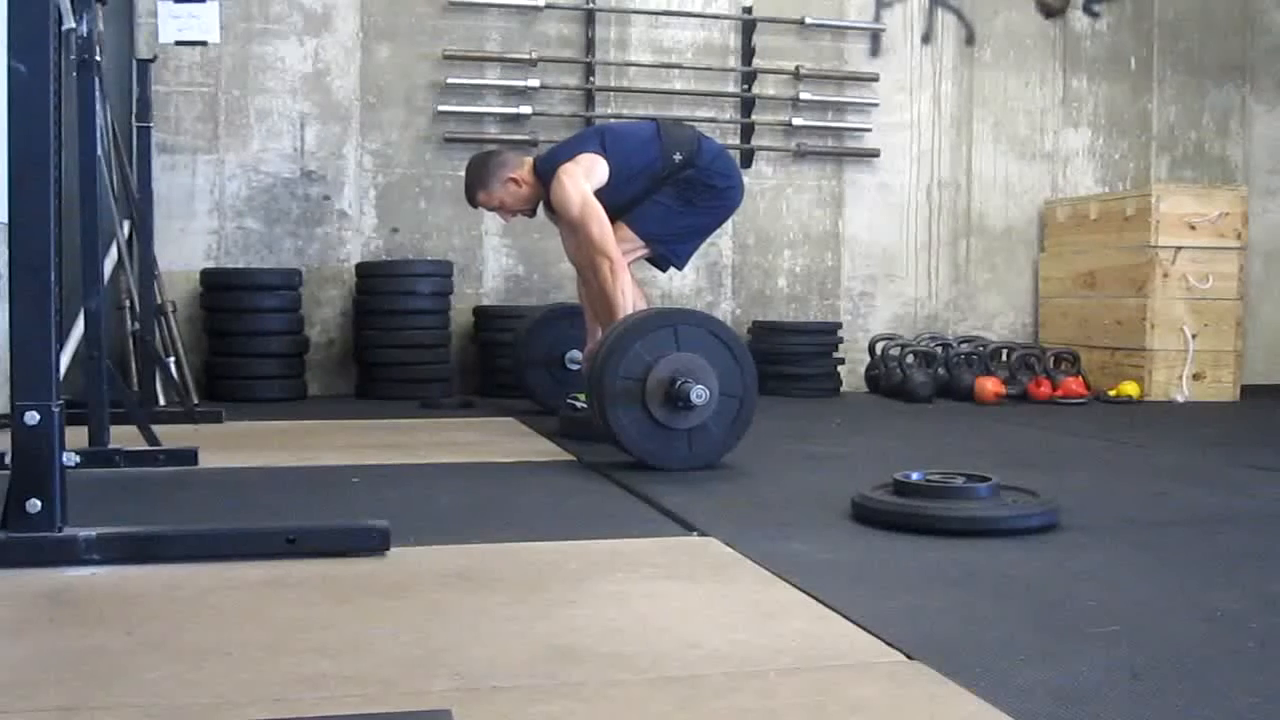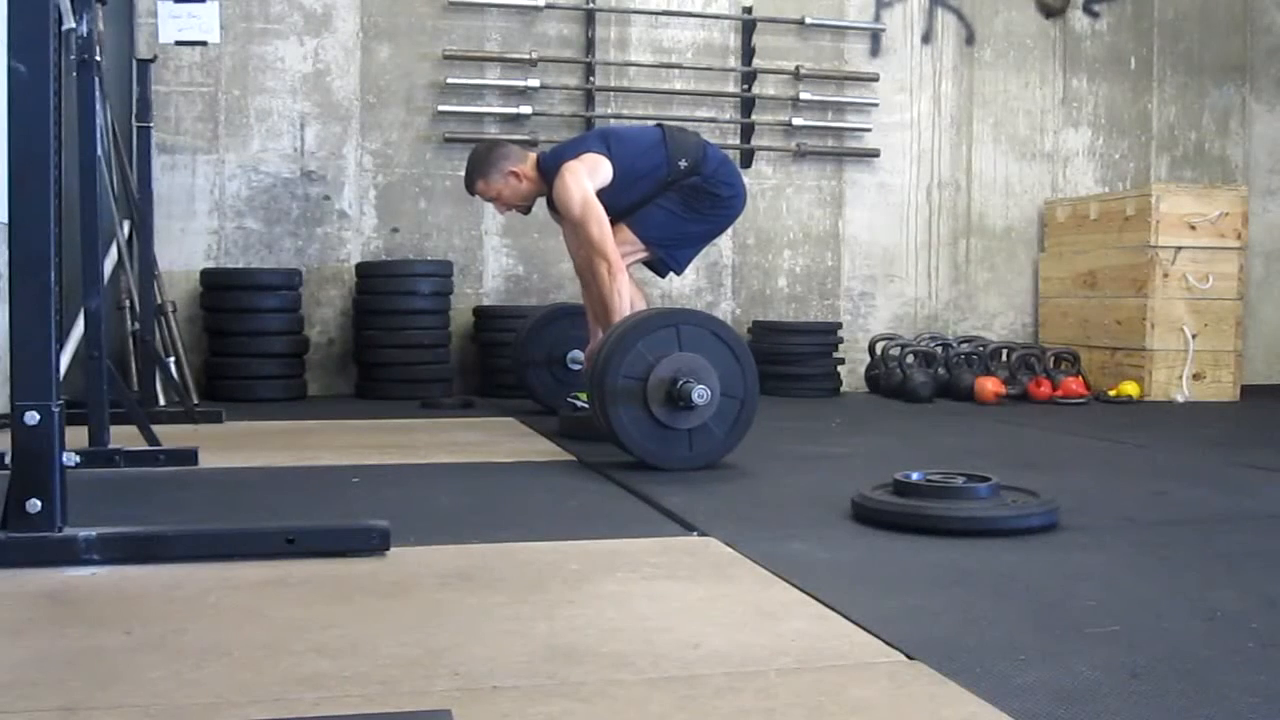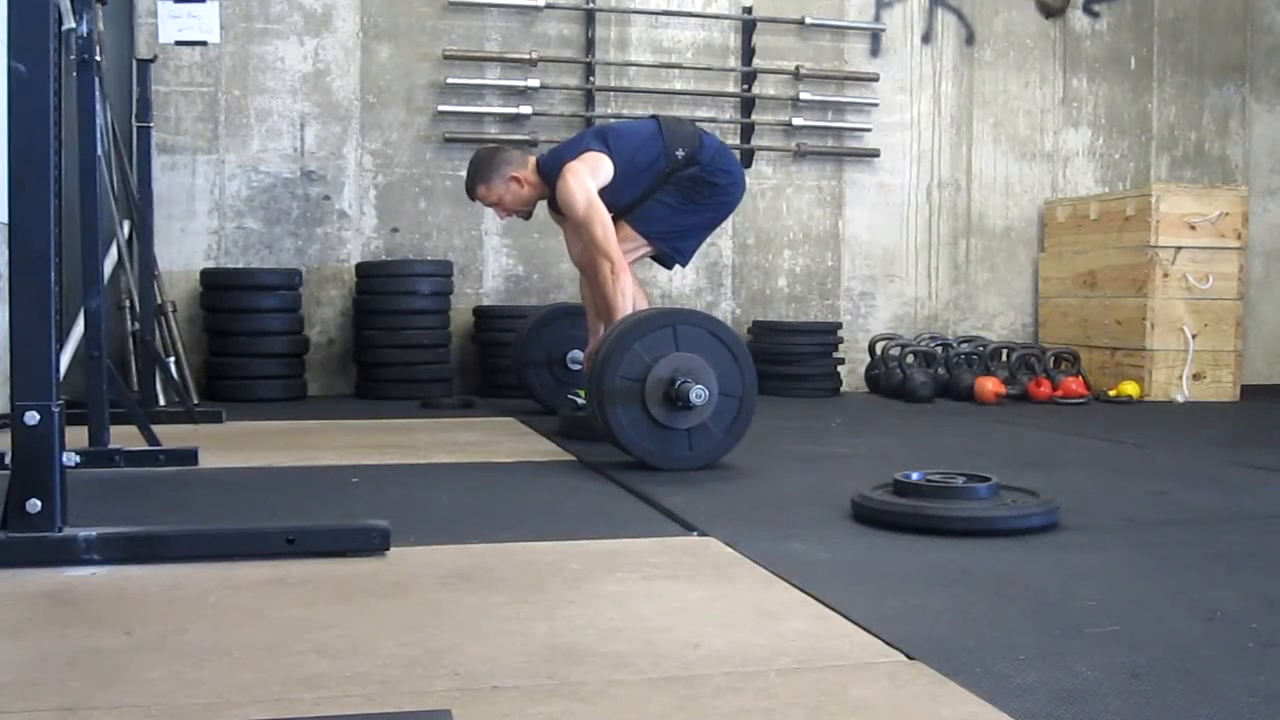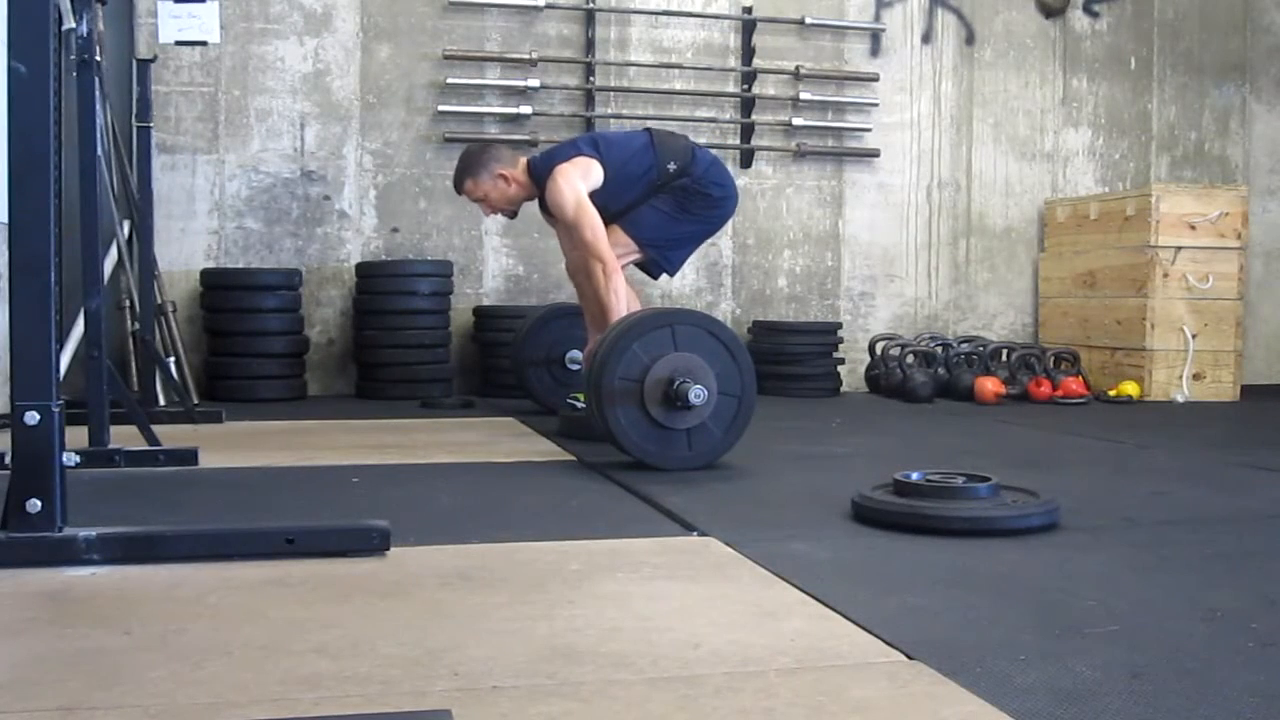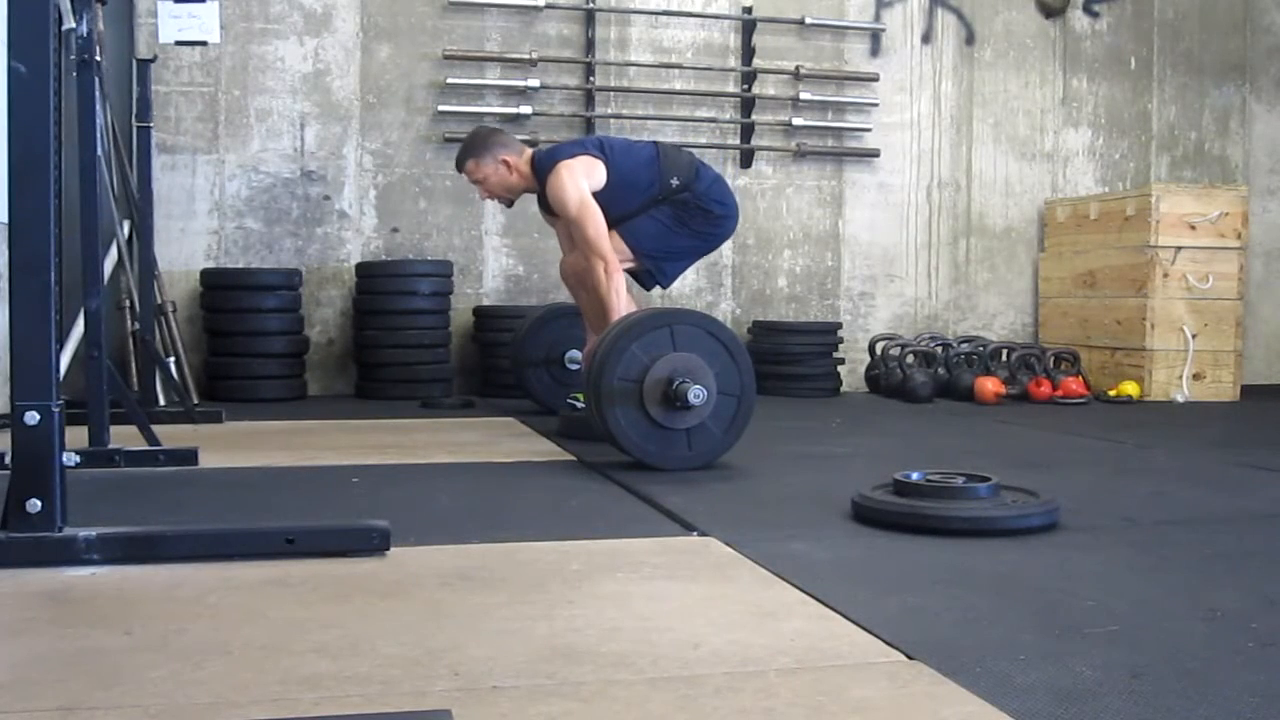
dt=0.4s
person 1, frame 1
left shoulder: (564, 182)
right shoulder: (555, 189)
left elbow: (611, 263)
right elbow: (586, 267)
right wrist: (595, 342)
left hip: (709, 176)
right hip: (690, 175)
left knee: (607, 259)
right knee: (597, 261)
person 1, frame 2
left shoulder: (568, 180)
right shoulder: (559, 187)
left elbow: (610, 266)
right elbow: (589, 268)
right wrist: (596, 342)
left hip: (712, 183)
right hip: (697, 182)
left knee: (606, 261)
right knee: (595, 261)
person 1, frame 3
left shoulder: (570, 181)
right shoulder: (560, 192)
left elbow: (613, 266)
right elbow: (588, 267)
right wrist: (595, 342)
left hip: (711, 172)
right hip: (693, 172)
left knee: (609, 259)
right knee: (598, 259)
person 1, frame 4
left shoulder: (560, 183)
right shoulder: (551, 192)
left elbow: (606, 267)
right elbow: (586, 269)
right wrist: (595, 343)
left hip: (704, 186)
right hip: (691, 184)
left knee: (600, 264)
right knee: (587, 265)
person 1, frame 5
left shoulder: (562, 178)
right shoulder: (550, 187)
left elbow: (606, 265)
right elbow: (588, 267)
right wrist: (595, 342)
left hip: (704, 203)
right hip: (689, 201)
left knee: (595, 266)
right knee: (579, 269)
